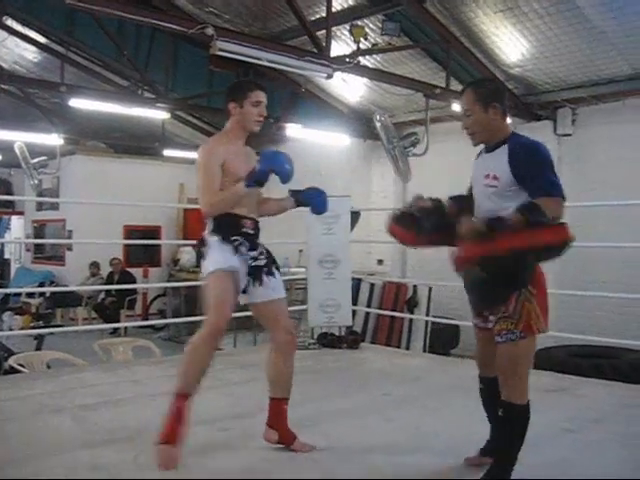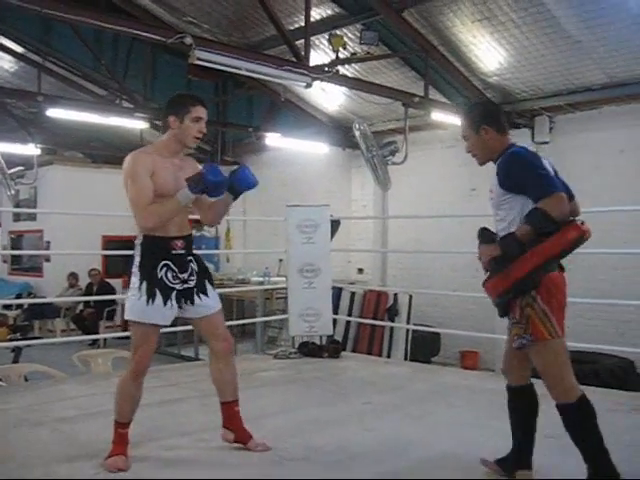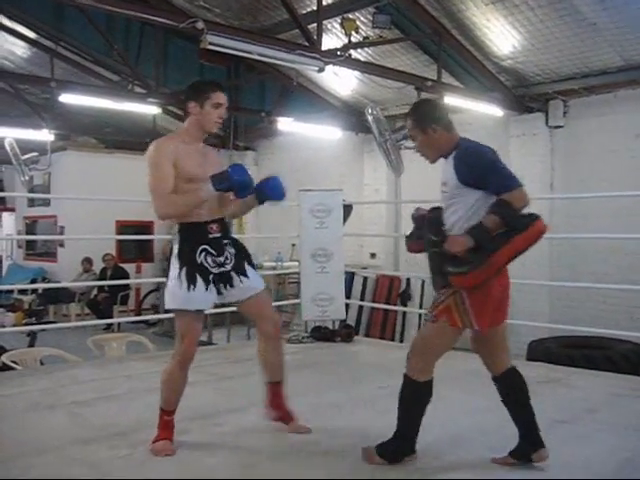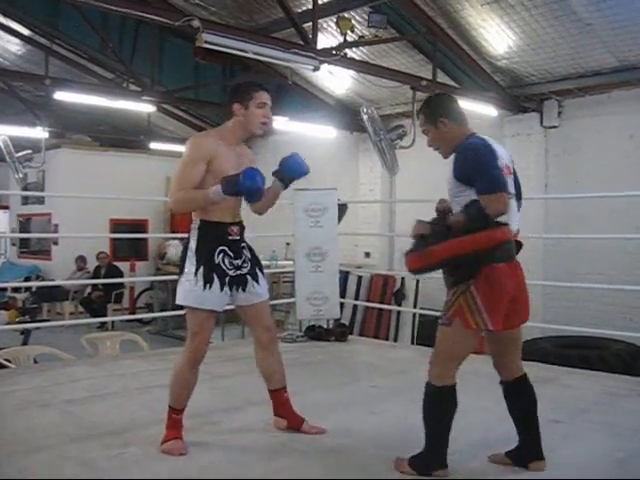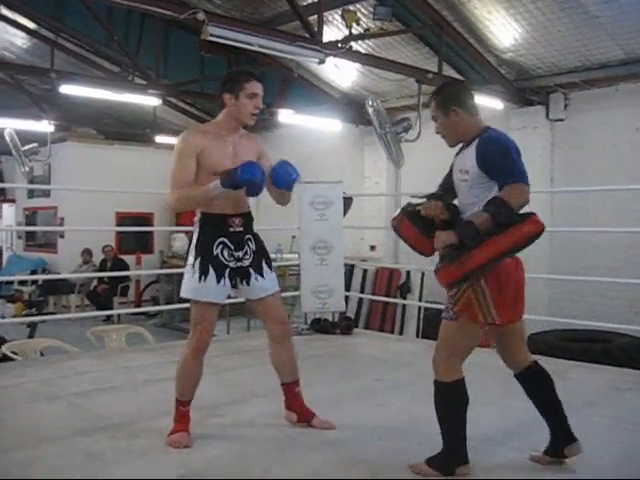
dt=1s
person 1, frame 1
left shoulder: (528, 152)
right shoulder: (483, 156)
left elbow: (552, 209)
left wrist: (490, 227)
right wrist: (434, 207)
left hip: (514, 280)
right hip: (482, 277)
left knee: (513, 379)
right knee: (488, 367)
right ankle: (497, 441)
person 1, frame 2
left shoulder: (515, 160)
right shoulder: (530, 160)
left elbow: (554, 205)
right elbow: (571, 208)
left wrist: (504, 245)
left hip: (532, 286)
right hip: (532, 281)
left knee: (560, 384)
right knee: (515, 373)
person 1, frame 3
left shoulder: (474, 155)
right shoulder: (458, 160)
left elbow: (518, 199)
left wrist: (471, 238)
right hip: (483, 275)
left knee: (419, 361)
right knee: (498, 363)
left ankle: (401, 446)
right ankle: (531, 444)
person 1, frame 4
left shoulder: (470, 151)
right shoulder: (496, 151)
left elbow: (496, 204)
left wrist: (439, 225)
right wrist: (455, 207)
left hip: (480, 274)
right hip: (507, 269)
left knee: (441, 368)
right knee: (508, 367)
person 1, frame 5
left shoulder: (494, 143)
right shoulder: (464, 153)
left elbow: (518, 195)
right elbow: (443, 197)
left wrist: (460, 234)
right wrist: (434, 208)
left hip: (485, 269)
right hip: (500, 267)
left knee: (445, 362)
right knee: (517, 357)
right ankle: (563, 440)
person 2, frame 1
left shoulder: (253, 155)
right shoulder: (213, 149)
right elbow: (209, 204)
left wrist: (297, 198)
right wrist: (251, 181)
left hip: (253, 245)
right hip: (225, 239)
left knee: (285, 335)
right knee: (217, 324)
left ankle: (277, 426)
right ankle: (173, 425)
person 2, frame 2
left shoulder: (192, 166)
right shoulder: (139, 161)
left elbow: (209, 218)
right elbow: (147, 218)
left wrist: (231, 192)
right wrist: (189, 190)
left hip: (188, 260)
right hip: (154, 262)
left knee: (223, 344)
right knee: (140, 362)
left ankle: (233, 426)
right ankle: (119, 443)
person 2, frame 3
left shoulder: (213, 154)
right shoulder: (163, 150)
right elbow: (164, 209)
left wrist: (255, 193)
right wrist: (211, 186)
left hip: (227, 245)
right hip: (194, 250)
left knee: (270, 325)
right knee: (186, 349)
left ankle: (278, 407)
right ankle: (165, 428)
person 2, frame 4
left shoulder: (246, 155)
right shoulder: (203, 144)
right elbow: (176, 202)
left wrist: (281, 182)
right wrist: (223, 188)
left hip: (239, 247)
right hip: (208, 248)
left knee: (266, 334)
right knee: (197, 347)
left ankle: (284, 413)
right ankle: (173, 428)
person 2, frame 5
left shoulder: (254, 144)
right shoulder: (194, 140)
left elbow: (280, 197)
right elbow: (177, 200)
left wrist: (284, 180)
right wrist: (221, 182)
left hip: (248, 239)
right hip: (213, 240)
left knee: (279, 325)
right knee: (200, 339)
left ankle: (295, 407)
right ankle: (181, 420)
